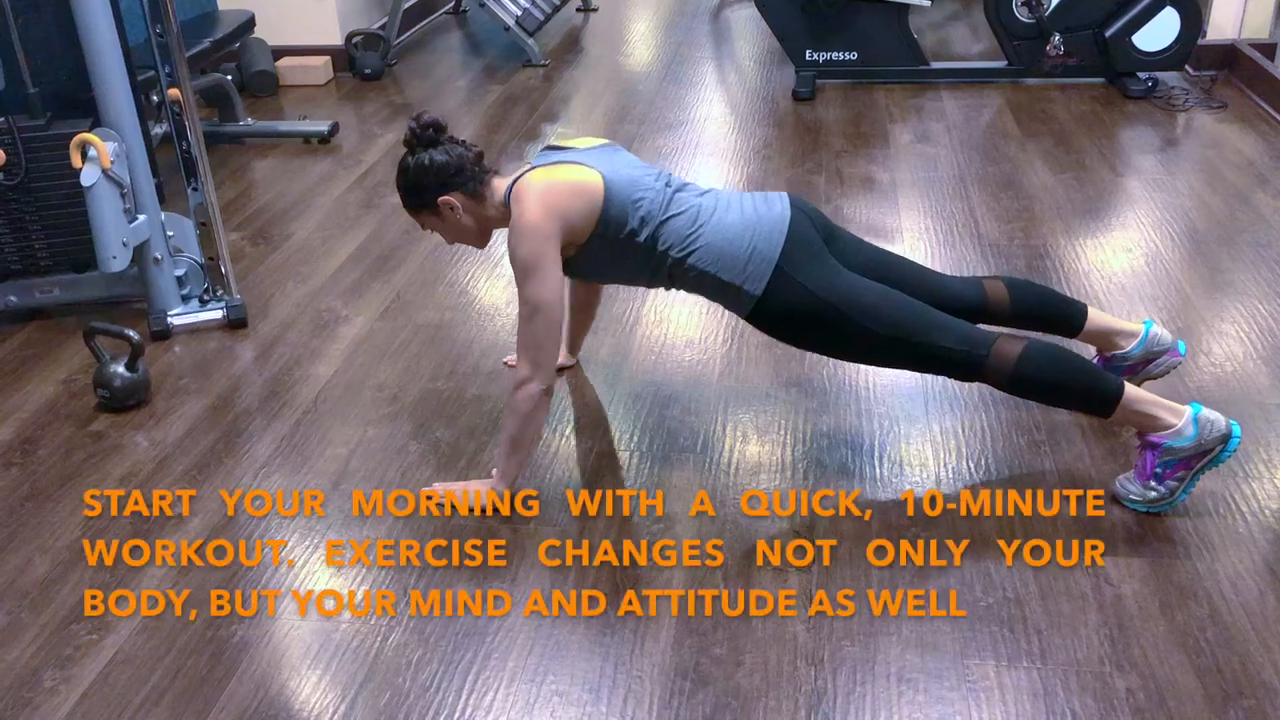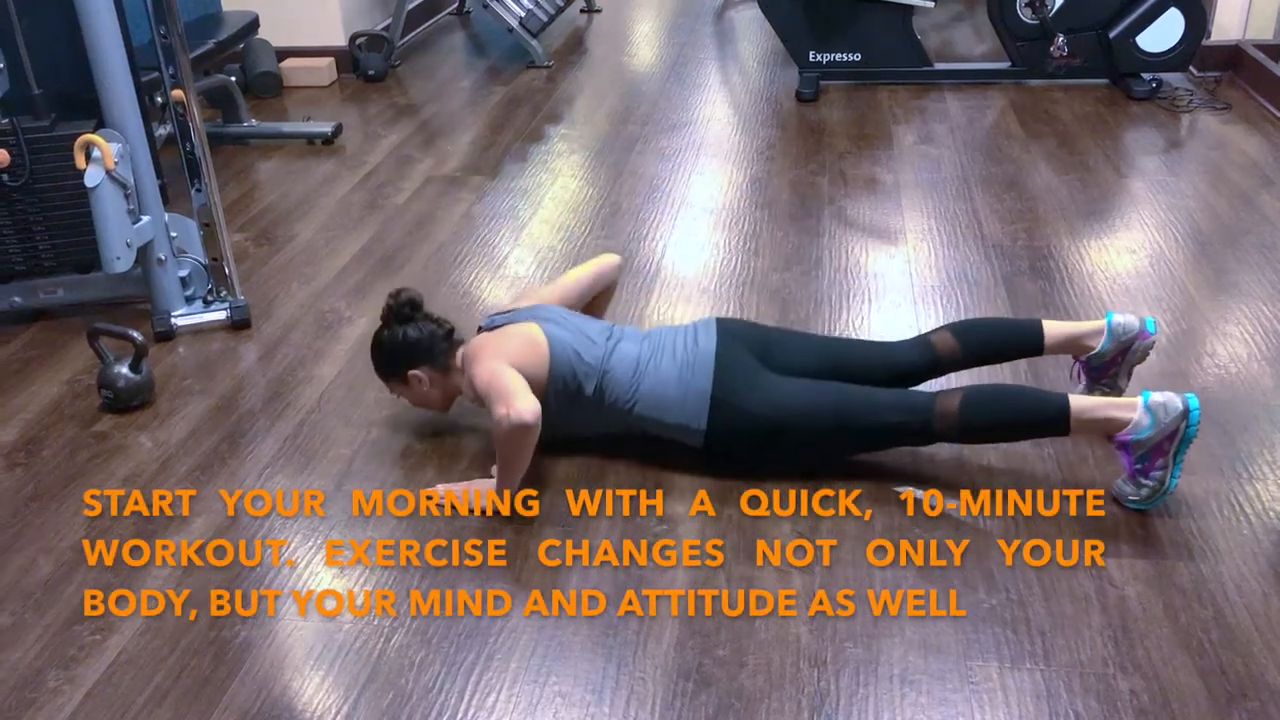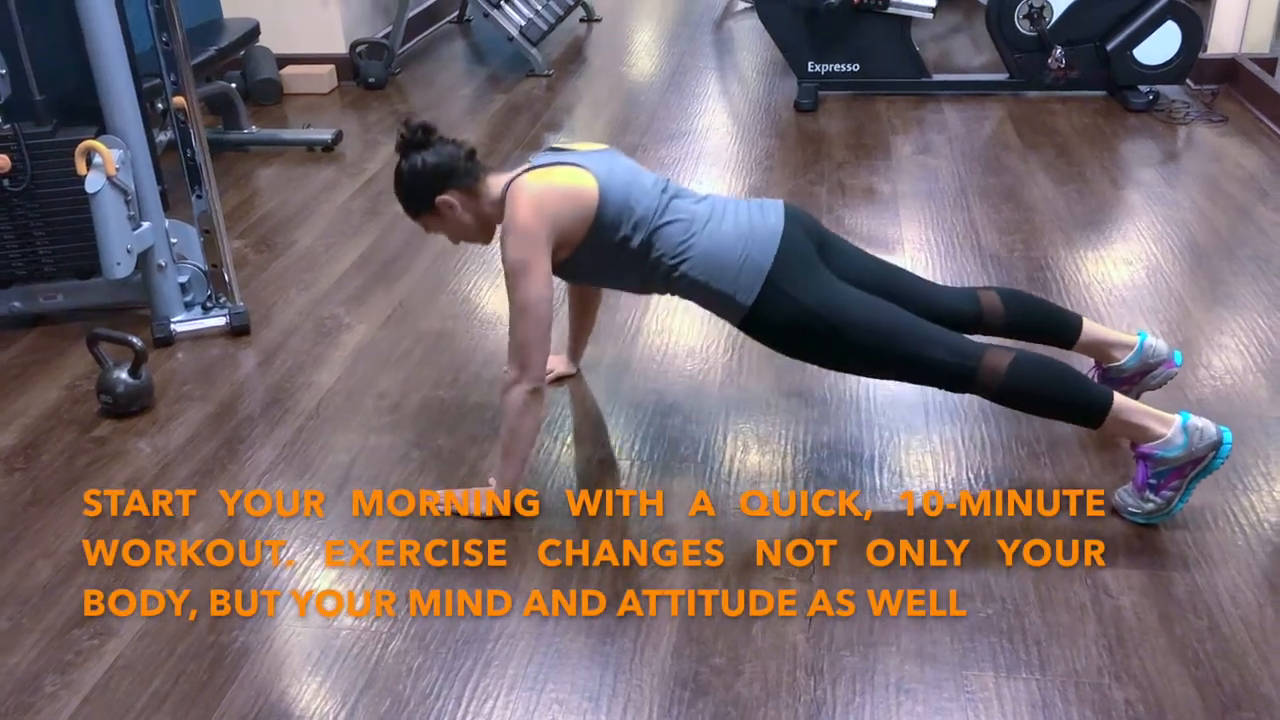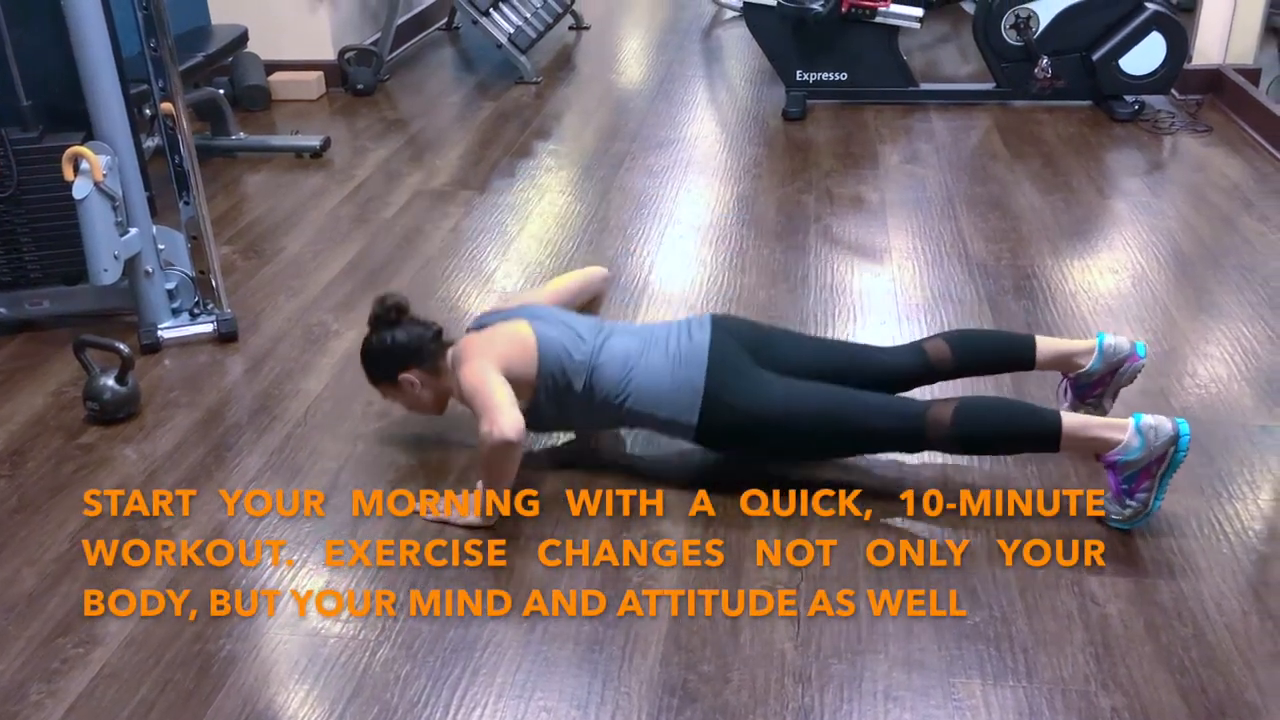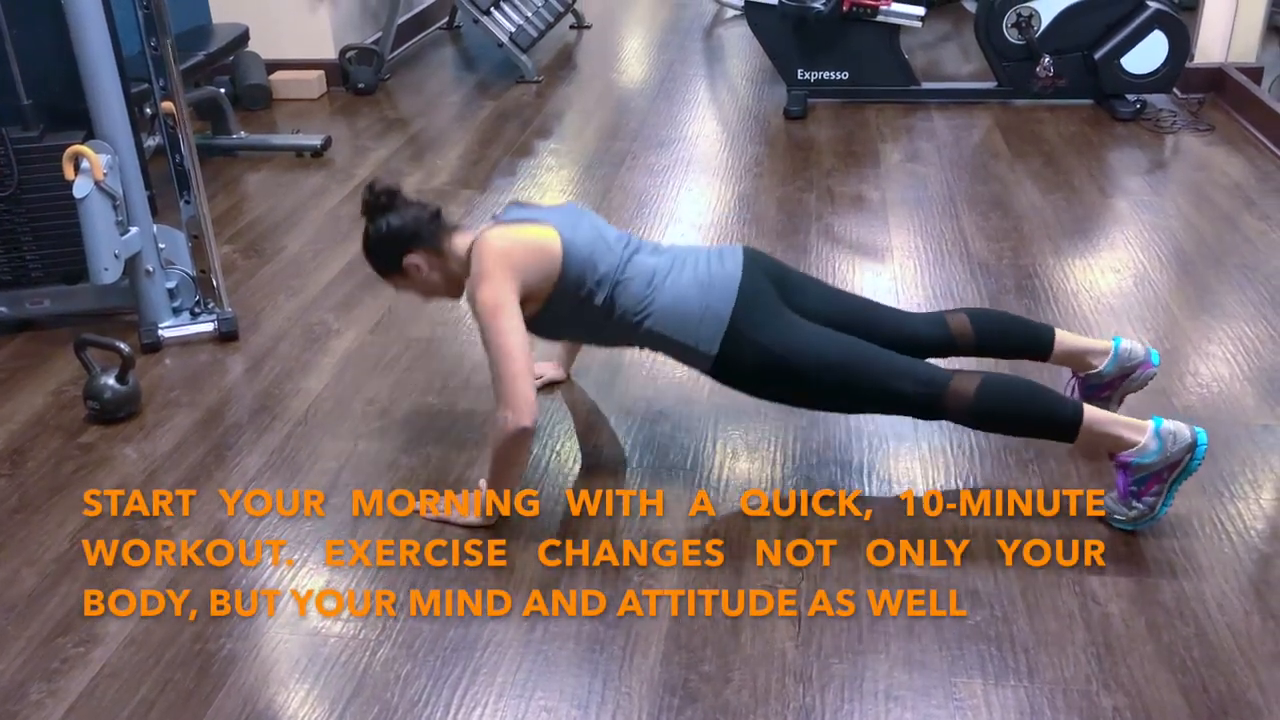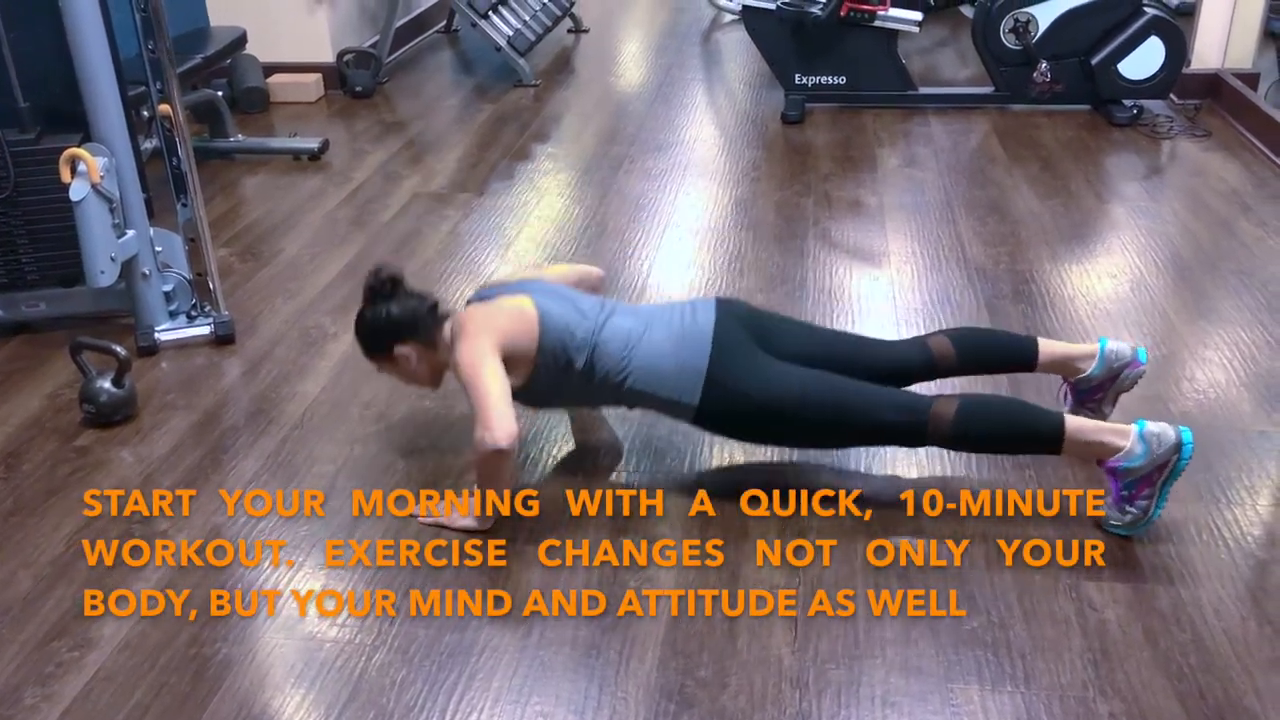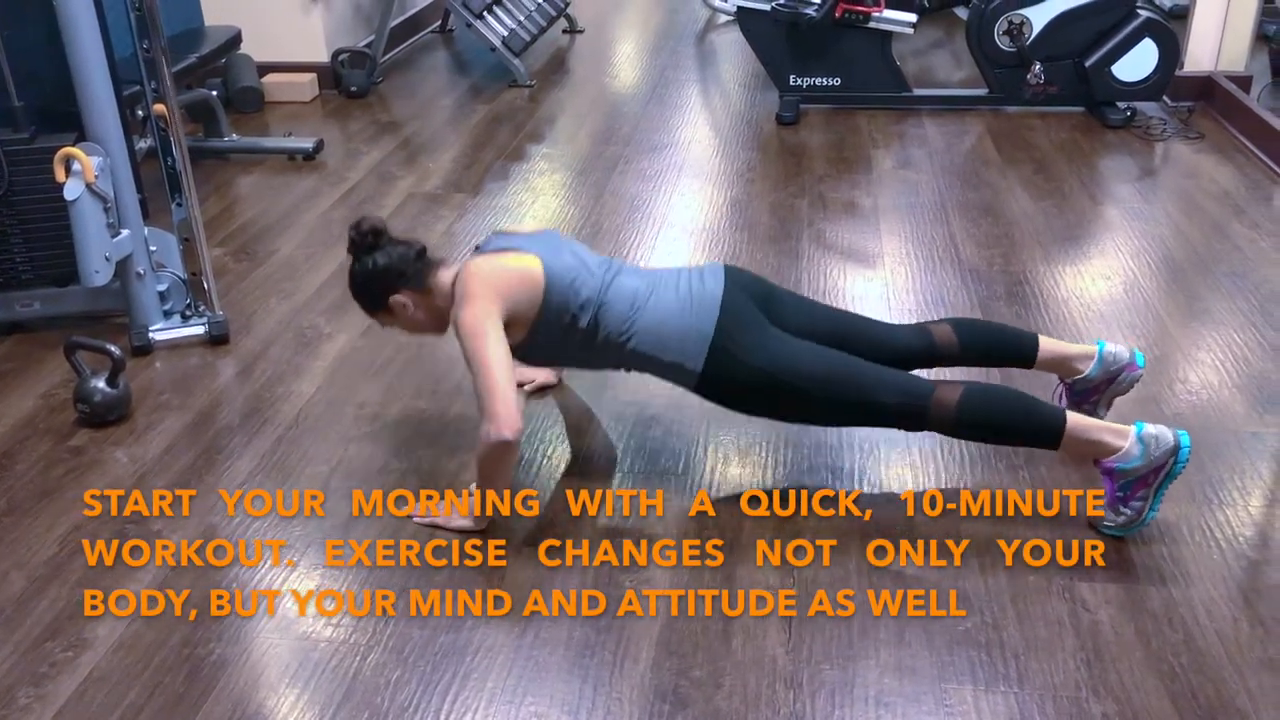
dt=0.7s
person 1, frame 1
left shoulder: (528, 213)
right shoulder: (553, 160)
left elbow: (533, 377)
left wrist: (501, 485)
right wrist: (569, 344)
left hip: (766, 275)
right hip: (775, 222)
left knee: (960, 348)
right knee: (956, 299)
left ankle: (1180, 426)
right ankle: (1131, 338)
person 1, frame 2
left shoulder: (485, 366)
right shoulder: (516, 317)
left elbow: (524, 417)
right elbow: (609, 262)
left wrist: (503, 490)
left hip: (722, 409)
right hip: (719, 344)
left knee: (912, 418)
right knee: (907, 360)
left ankle: (1139, 419)
right ankle: (1102, 335)
person 1, frame 3
left shoulder: (523, 219)
right shoulder: (549, 165)
left elbow: (523, 381)
left wrist: (499, 496)
right wrist: (573, 357)
left hip: (759, 282)
right hip: (772, 230)
left knee: (950, 360)
right knee: (950, 308)
left ankle: (1174, 438)
right ankle: (1128, 352)
person 1, frame 4
left shoulder: (473, 365)
right shoulder: (507, 319)
left elbow: (505, 434)
right elbow: (597, 272)
left wrist: (489, 505)
left hip: (711, 401)
right hip: (708, 340)
left knee: (903, 422)
right knee: (898, 367)
left ankle: (1129, 438)
right ankle: (1092, 353)
person 1, frame 5
left shoulder: (489, 273)
right shoulder: (515, 218)
left elbow: (518, 420)
left wrist: (490, 505)
right wrist: (566, 361)
left hip: (731, 332)
right hip: (735, 274)
left knee: (921, 388)
right knee: (920, 333)
left ankle: (1146, 446)
right ankle: (1106, 356)
person 1, frame 6
left shoulder: (470, 343)
right shoulder: (499, 298)
left elbow: (498, 442)
right elbow: (593, 277)
left wrist: (479, 509)
left hip: (715, 385)
right hip: (712, 326)
left knee: (902, 416)
right knee: (900, 359)
left ankle: (1131, 448)
right ankle: (1093, 360)
person 1, frame 7
left shoulder: (472, 302)
right shoulder: (496, 249)
left elbow: (502, 433)
left wrist: (479, 509)
right wrist: (555, 368)
left hip: (716, 351)
right hip: (717, 291)
left knee: (906, 398)
right knee: (904, 344)
left ankle: (1132, 450)
right ankle: (1091, 361)
